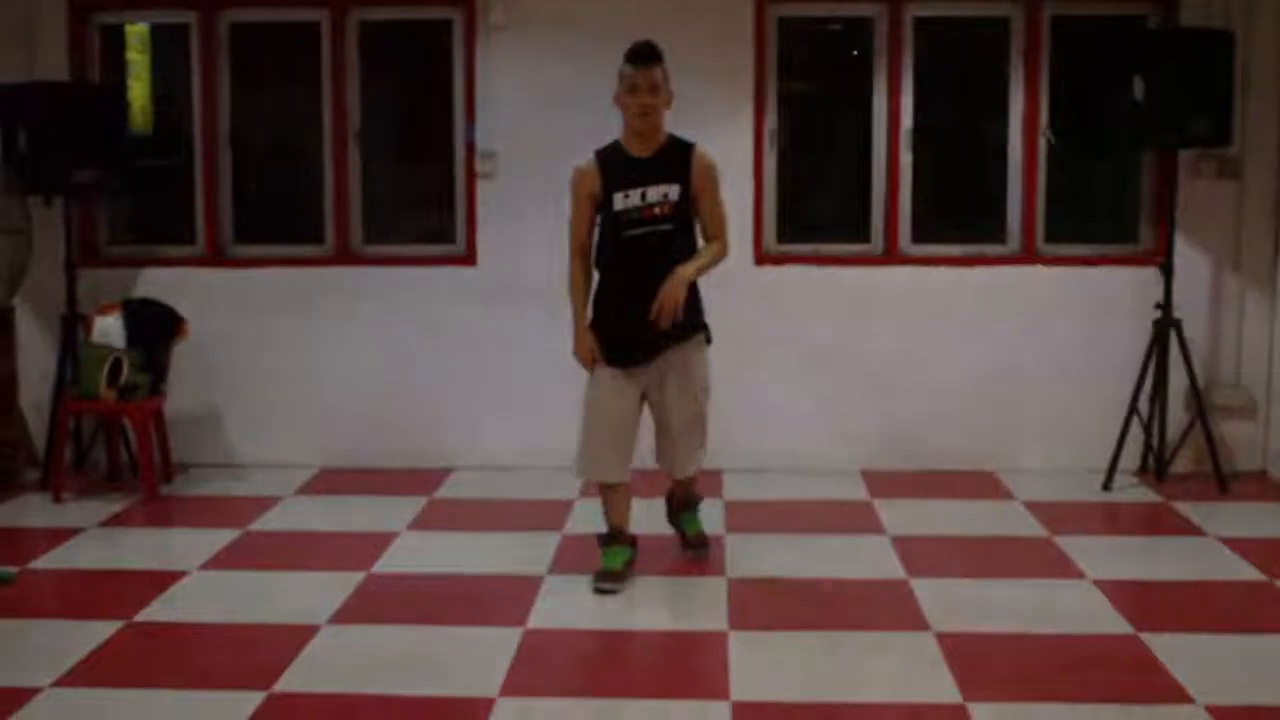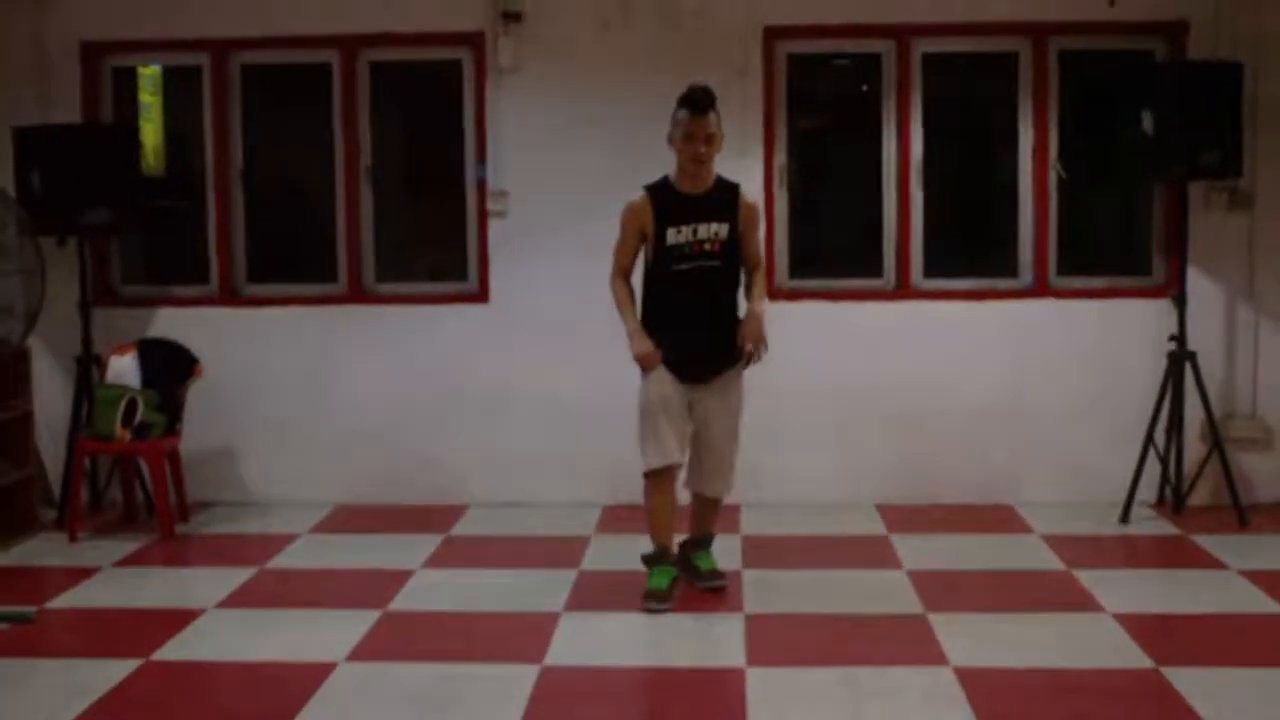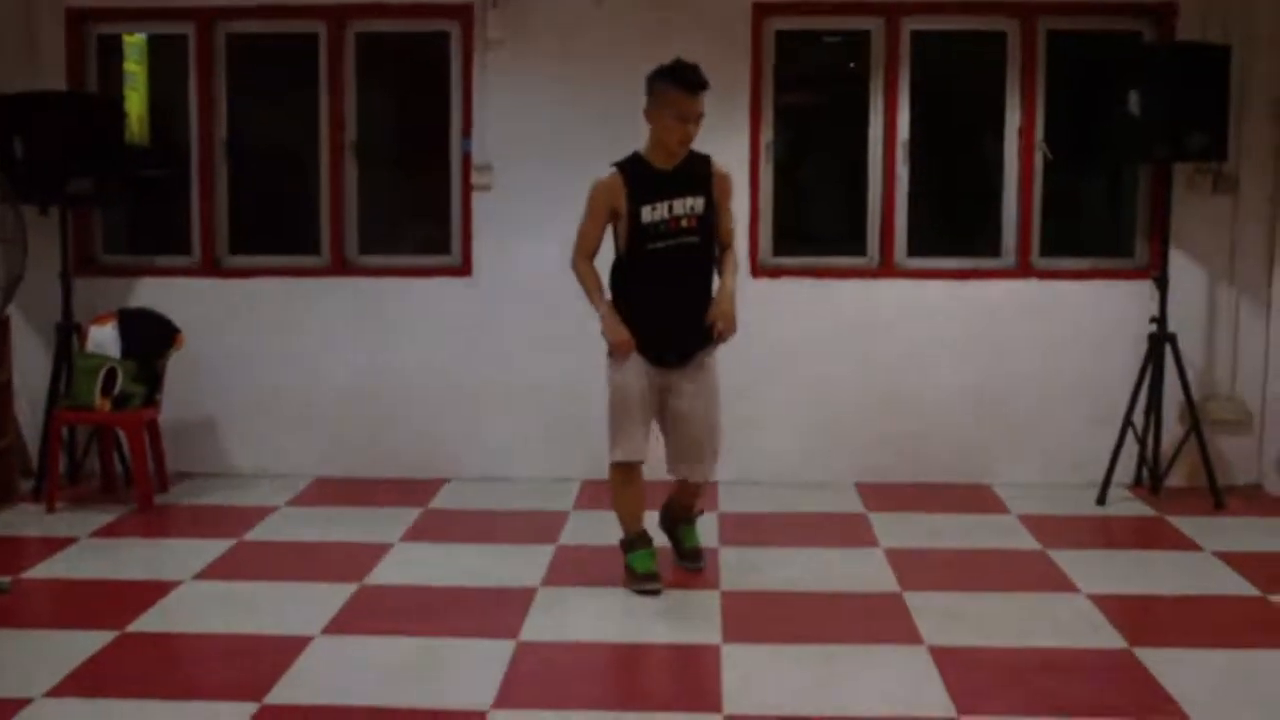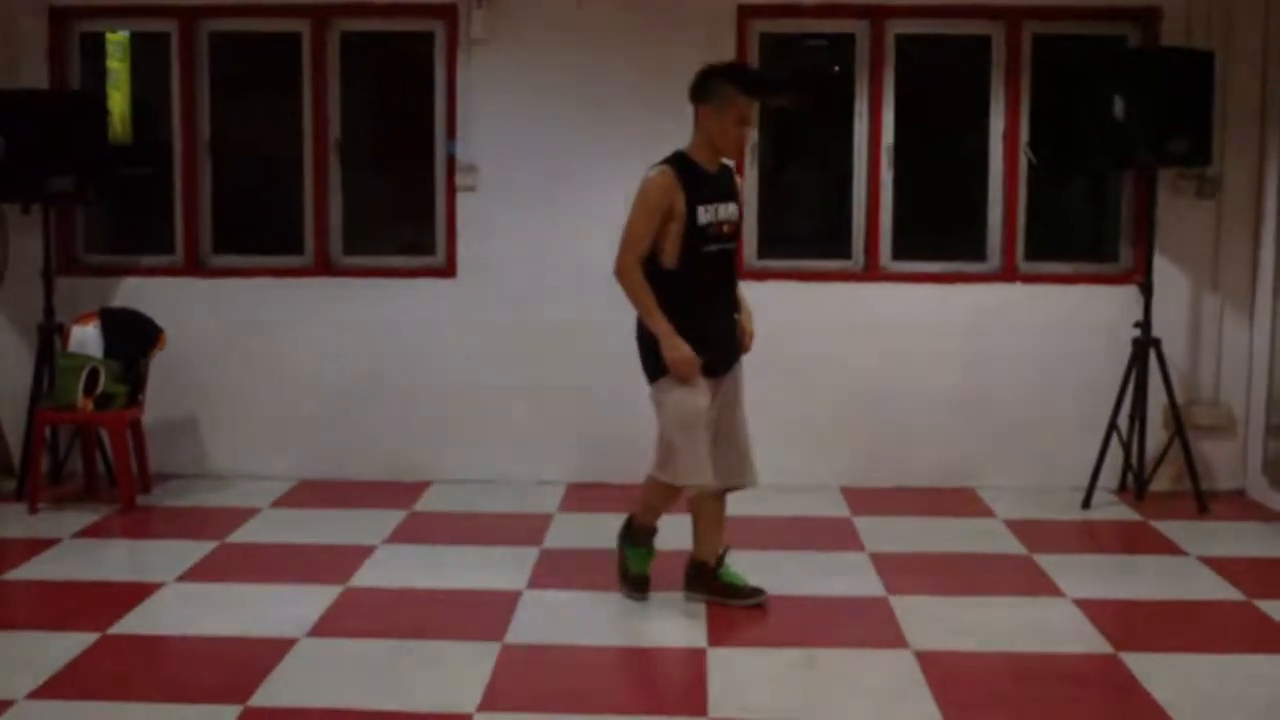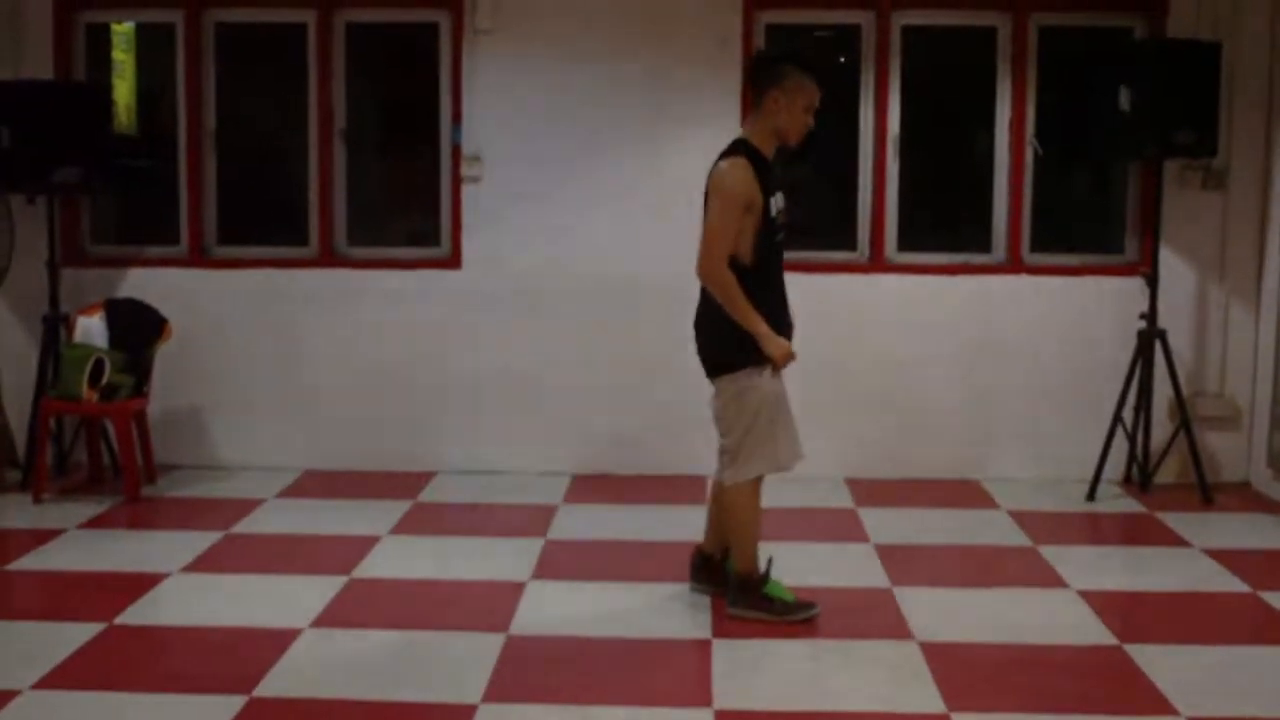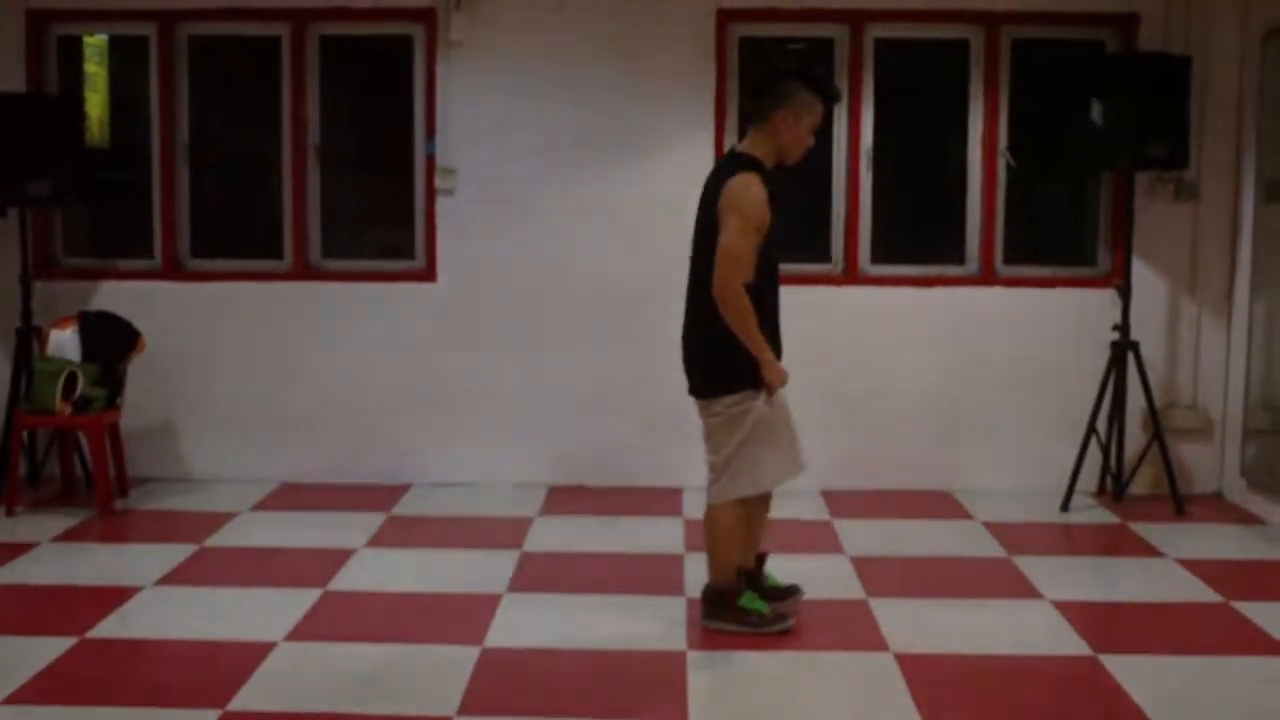
dt=0.7s
person 1, frame 1
left shoulder: (695, 163)
right shoulder: (592, 172)
left elbow: (718, 242)
right elbow: (580, 254)
left wrist: (685, 272)
right wrist: (579, 326)
left hip: (679, 325)
right hip: (614, 329)
left knee: (685, 437)
right knee: (607, 441)
left ankle: (684, 507)
right ankle: (619, 543)
person 1, frame 2
left shoulder: (741, 205)
right shoulder: (644, 207)
left elbow: (754, 269)
right elbow: (620, 275)
left wrist: (756, 308)
right wrist: (634, 332)
left hip: (722, 356)
right hip: (664, 356)
left knee: (715, 462)
right knee: (661, 461)
left ankle: (698, 549)
right ankle: (663, 562)
person 1, frame 3
left shoulder: (713, 178)
right shoulder: (615, 184)
left elbow: (726, 245)
right elbow: (582, 257)
left wrist: (727, 290)
right wrist: (607, 317)
left hip: (694, 339)
right hip: (635, 340)
left knee: (699, 451)
right knee: (628, 451)
left ankle: (680, 517)
right ankle: (636, 546)
person 1, frame 4
left shoulder: (730, 183)
right shoulder: (665, 182)
right elbow: (627, 266)
left wrist: (741, 310)
right wrist: (668, 338)
left hip: (721, 346)
right hip: (677, 348)
left knee: (718, 463)
right knee: (682, 461)
left ankle: (706, 567)
right ankle: (637, 533)
person 1, frame 5
left shoulder: (762, 166)
right shoulder: (735, 171)
right elbow: (711, 266)
left wrist: (775, 320)
right wrist: (764, 333)
left hip: (752, 339)
right hip: (738, 342)
left knee: (739, 460)
right knee: (749, 464)
left ankle: (711, 561)
right ankle: (748, 584)
person 1, frame 6
left shoulder: (737, 174)
right shoulder: (747, 188)
right elbow: (727, 288)
right wrist: (766, 359)
left hip: (738, 358)
right hip: (730, 362)
left knee: (759, 472)
right knee: (734, 482)
left ankle: (747, 575)
right ankle: (723, 599)
